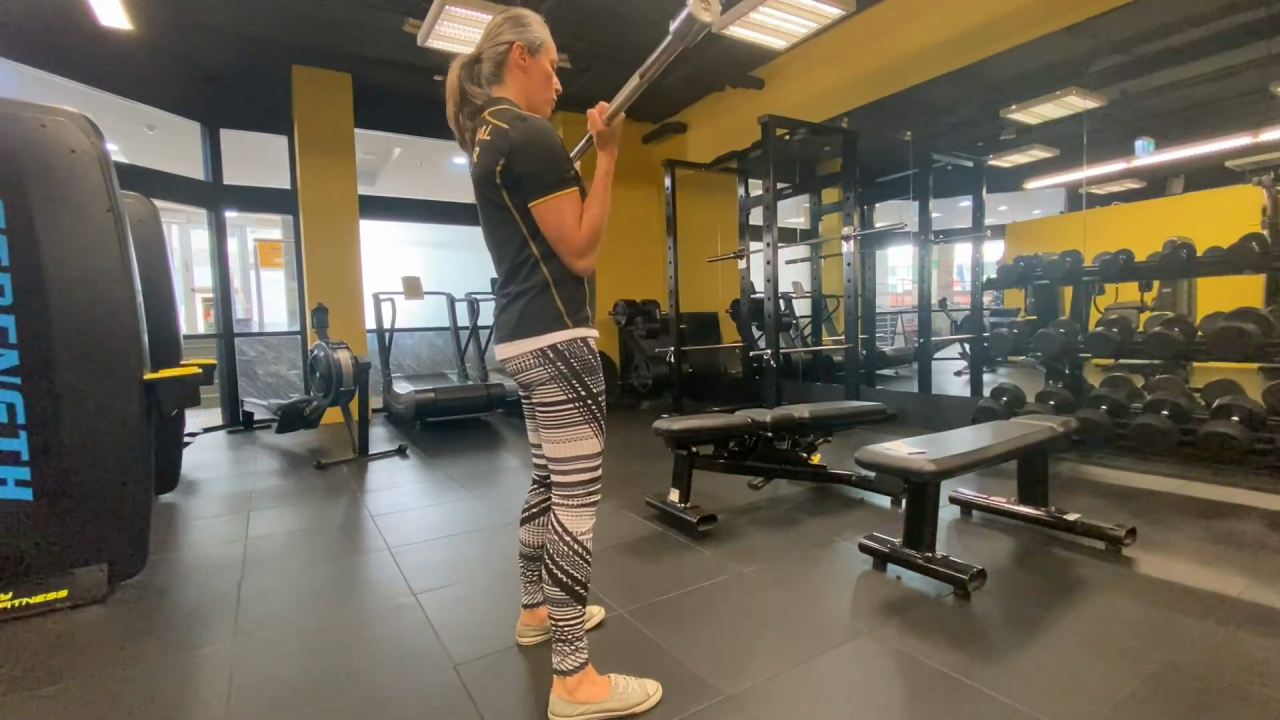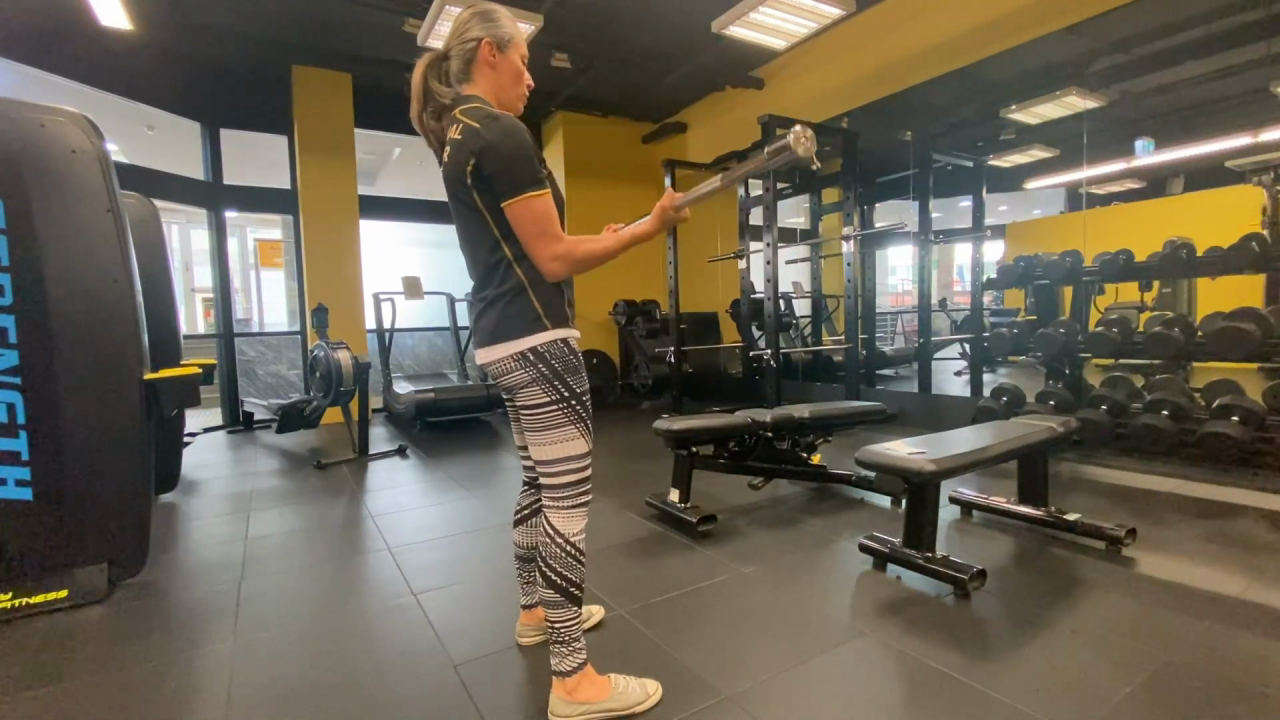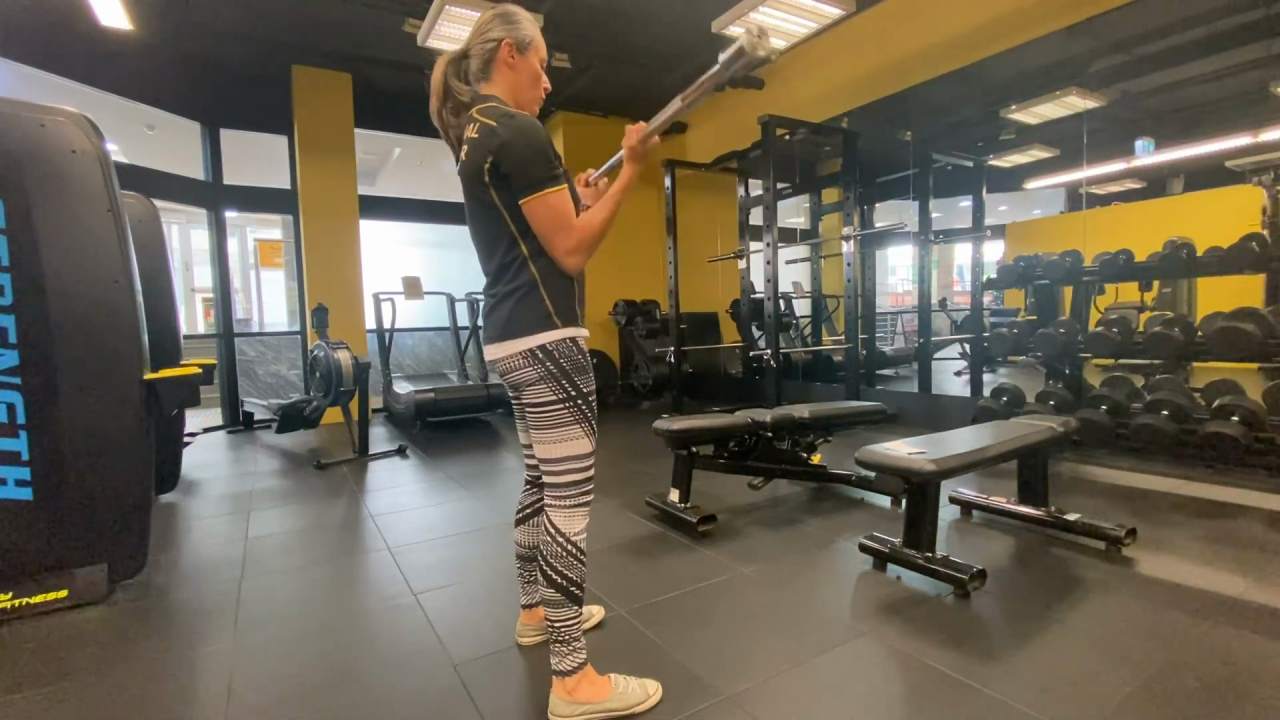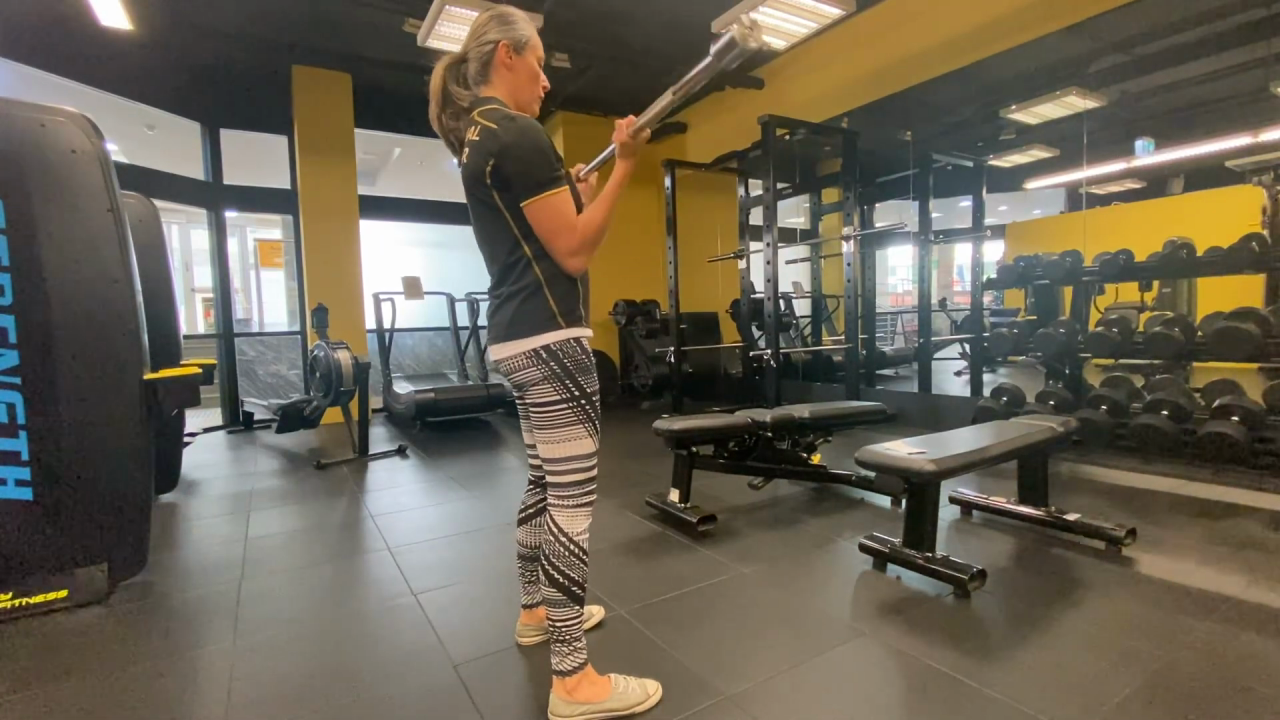
dt=0.5s
person 1, frame 1
left shoulder: (488, 135)
right shoulder: (531, 134)
right elbow: (580, 254)
left wrist: (575, 175)
right wrist: (606, 159)
left hip: (523, 334)
right hip: (555, 337)
left knee: (548, 480)
right knee: (577, 496)
left ankle: (537, 609)
person 1, frame 2
left shoulder: (459, 136)
right shoulder: (502, 134)
right elbow: (552, 258)
left wrist: (600, 238)
right wrist: (644, 229)
left hip: (501, 337)
right hip: (536, 339)
left knee: (539, 481)
right knee: (568, 497)
left ankle: (535, 611)
person 1, frame 3
left shoulder: (475, 133)
right shoulder: (519, 132)
right elbow: (571, 252)
left wrist: (578, 201)
right wrist: (628, 173)
left hip: (512, 334)
right hip: (544, 336)
left knee: (541, 480)
right knee: (570, 495)
left ankle: (535, 609)
person 1, frame 4
left shoulder: (476, 137)
right shoulder: (518, 135)
right elbow: (573, 254)
left wrist: (575, 198)
right wrist: (623, 165)
left hip: (516, 333)
right hip: (549, 337)
left knee: (545, 479)
right knee: (572, 496)
left ankle: (536, 609)
